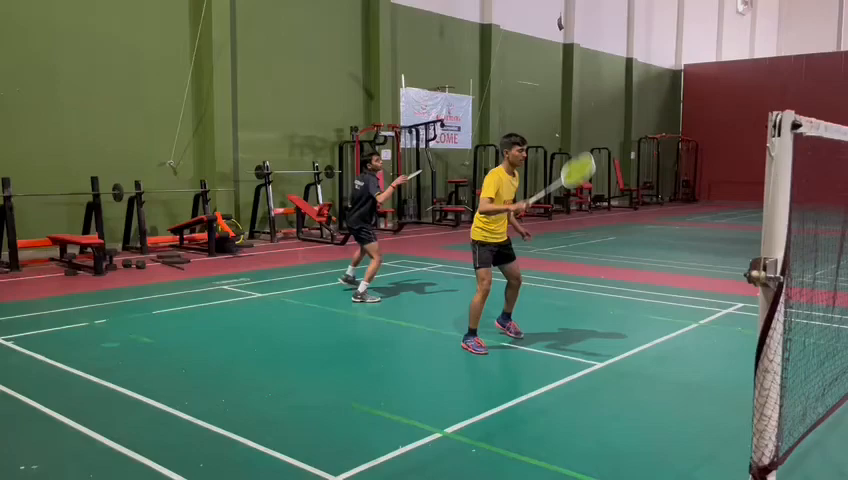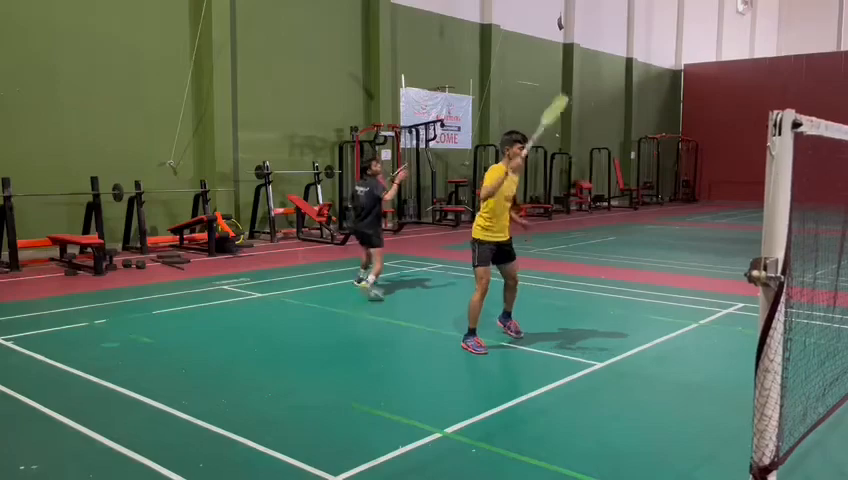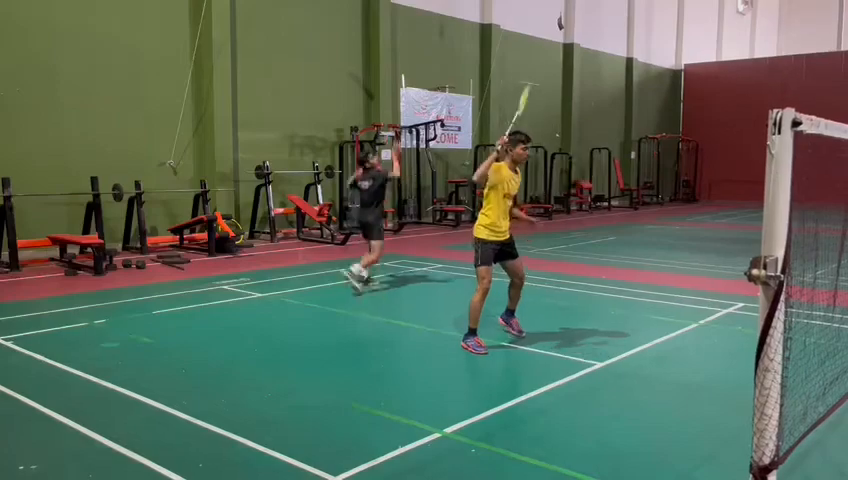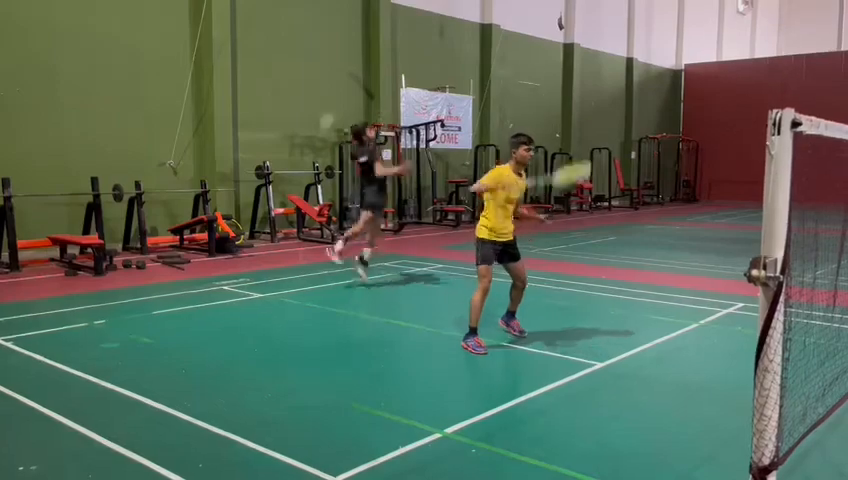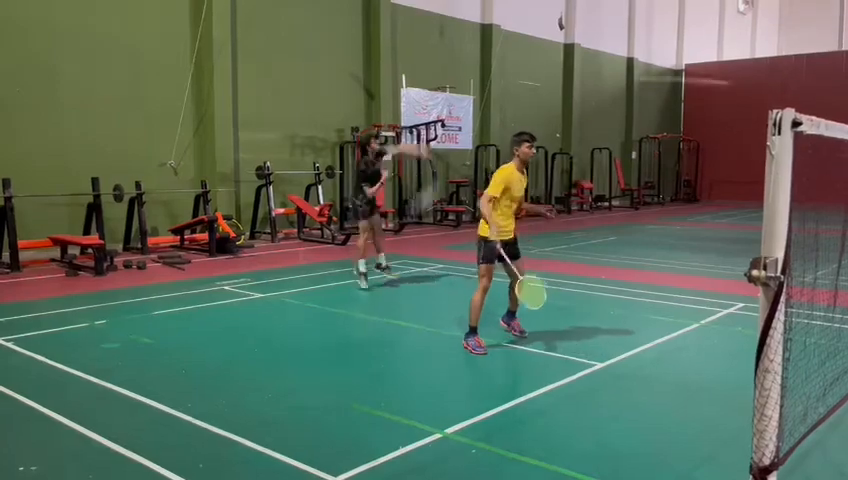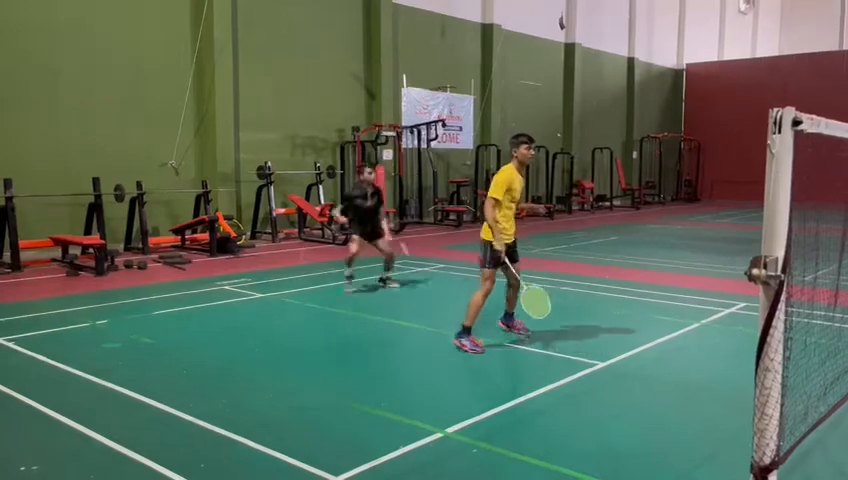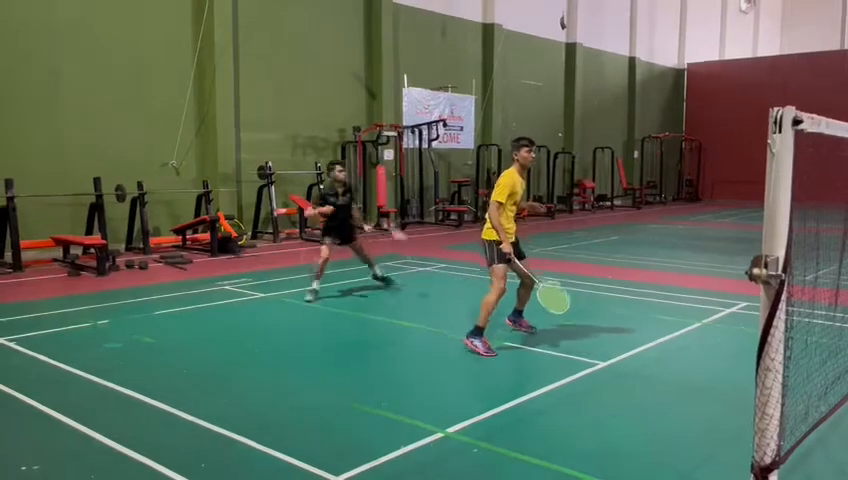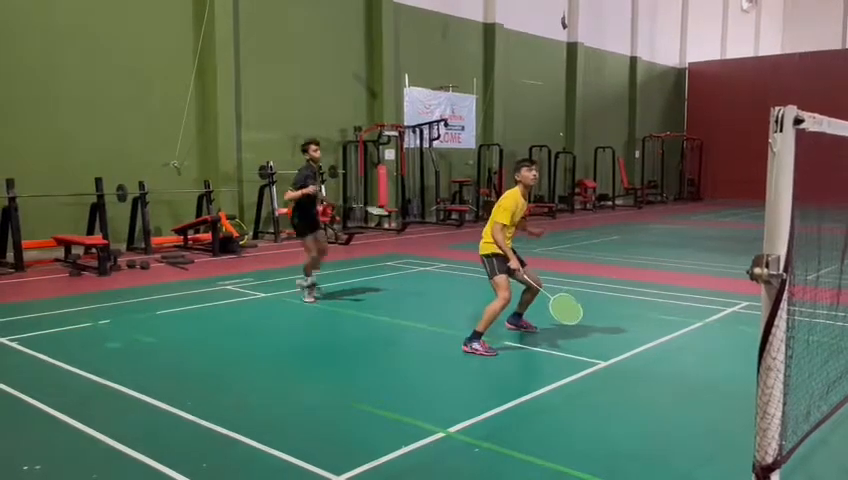
dt=0.2s
person 1, frame 1
left shoulder: (515, 176)
right shoulder: (494, 176)
right elbow: (483, 209)
left wrist: (518, 227)
right wrist: (510, 206)
left hip: (502, 238)
right hip: (483, 238)
left knee: (515, 279)
right knee: (484, 287)
left ankle: (505, 319)
right ankle: (470, 337)
person 1, frame 2
left shoulder: (515, 174)
right shoulder: (497, 171)
right elbow: (485, 195)
left wrist: (518, 220)
right wrist: (506, 171)
left hip: (503, 237)
right hip: (484, 237)
left knee: (512, 280)
right knee: (483, 286)
left ankle: (506, 318)
right ankle: (470, 336)
person 1, frame 3
left shoulder: (517, 174)
right shoulder: (497, 169)
right elbow: (478, 178)
left wrist: (524, 217)
right wrist: (496, 154)
left hip: (504, 236)
right hip: (485, 236)
left knee: (518, 277)
right knee: (484, 286)
left ankle: (509, 316)
right ankle: (470, 336)
person 1, frame 4
left shoulder: (522, 177)
right shoulder: (499, 173)
right elbow: (476, 189)
left wrist: (535, 216)
right wrist: (490, 187)
left hip: (507, 237)
right hip: (487, 236)
left knee: (521, 280)
right knee: (484, 285)
left ankle: (509, 318)
right ankle: (470, 336)
person 1, frame 5
left shoulder: (523, 175)
right shoulder: (504, 173)
right elbow: (484, 203)
left wrist: (539, 209)
right wrist: (493, 229)
left hip: (509, 235)
right hip: (489, 236)
left knee: (518, 278)
right knee: (484, 284)
left ankle: (509, 317)
right ankle: (471, 335)
person 1, frame 6
left shoulder: (520, 176)
right shoulder: (505, 174)
right elbow: (488, 208)
left wrist: (529, 207)
right wrist: (497, 240)
left hip: (509, 238)
right hip: (493, 239)
left knee: (515, 281)
right knee: (486, 288)
left ankle: (508, 320)
right ankle: (463, 334)
person 1, frame 7
left shoulder: (521, 178)
right shoulder: (508, 178)
right elbow: (493, 210)
left wrist: (530, 206)
right wrist: (504, 241)
left hip: (509, 237)
right hip: (494, 237)
left knee: (529, 278)
right knee: (499, 287)
left ankle: (516, 316)
right ankle: (475, 336)
person 1, frame 8
left shoulder: (524, 199)
right shoulder: (511, 198)
right elbow: (496, 232)
left wrist: (529, 230)
right wrist: (512, 259)
left hip: (506, 249)
right hip: (491, 250)
left knee: (535, 284)
right knee: (504, 295)
left ankle: (516, 319)
right ankle: (473, 340)
person 2, frame 1
left shoulder: (361, 178)
right shoulder: (371, 179)
right elbow: (380, 199)
right wrist: (394, 185)
left hip: (354, 222)
right hip: (361, 225)
left knee: (362, 249)
right knee: (376, 259)
left ankle: (348, 276)
right ankle: (360, 293)
person 2, frame 2
left shoulder: (359, 184)
right shoulder: (375, 183)
right elbow: (388, 197)
right wrist: (397, 181)
left hip: (358, 227)
right hip: (371, 228)
left knee: (368, 253)
right knee: (378, 264)
left ankle: (362, 277)
right ankle: (370, 283)
person 2, frame 3
left shoulder: (361, 178)
right shoulder: (378, 174)
left elbow: (350, 183)
right elbow: (396, 174)
left wrist: (358, 173)
right wrist: (395, 157)
left hip: (363, 218)
right hip: (373, 220)
left knee: (371, 250)
right knee: (376, 256)
left ankle: (363, 276)
right ankle: (354, 271)
person 2, frame 4
left shoulder: (357, 152)
right shoulder: (372, 150)
right elbow: (379, 172)
right wrist: (399, 169)
left hip: (374, 196)
right hip: (374, 195)
left knee: (374, 231)
right knee: (362, 226)
left ankle: (364, 260)
right ankle: (337, 248)
person 2, frame 5
left shoulder: (376, 156)
right shoulder: (364, 167)
left elbow: (396, 149)
right elbow: (370, 194)
left wrist: (419, 150)
right wrist: (382, 182)
left hip: (371, 204)
right hip: (361, 203)
left knee: (378, 234)
right knee: (364, 237)
left ankle: (381, 263)
right ankle: (361, 271)
person 2, frame 6
left shoulder: (378, 191)
right shoulder: (352, 193)
left elbow: (381, 214)
right elbow: (336, 212)
left wrist: (386, 233)
right wrist: (340, 218)
left hip: (373, 228)
right hip: (357, 228)
left knee: (389, 253)
right knee: (354, 251)
left ankle: (386, 278)
right ankle: (348, 274)
person 2, frame 7
left shoulder: (348, 190)
right shoulder: (325, 193)
right elbow: (308, 212)
left wrist: (363, 225)
right wrist: (319, 211)
left hip: (347, 229)
right hip: (330, 231)
left knee: (363, 254)
right knee: (324, 257)
left ankle: (378, 274)
right ankle: (314, 288)
person 2, frame 8
left shoulder: (316, 170)
right shoulder: (304, 173)
right elbow: (288, 196)
right wrist: (306, 191)
left hip: (311, 216)
right hip: (301, 218)
left knee: (323, 250)
right knee: (313, 254)
left ankle: (309, 281)
right ankle: (307, 285)
